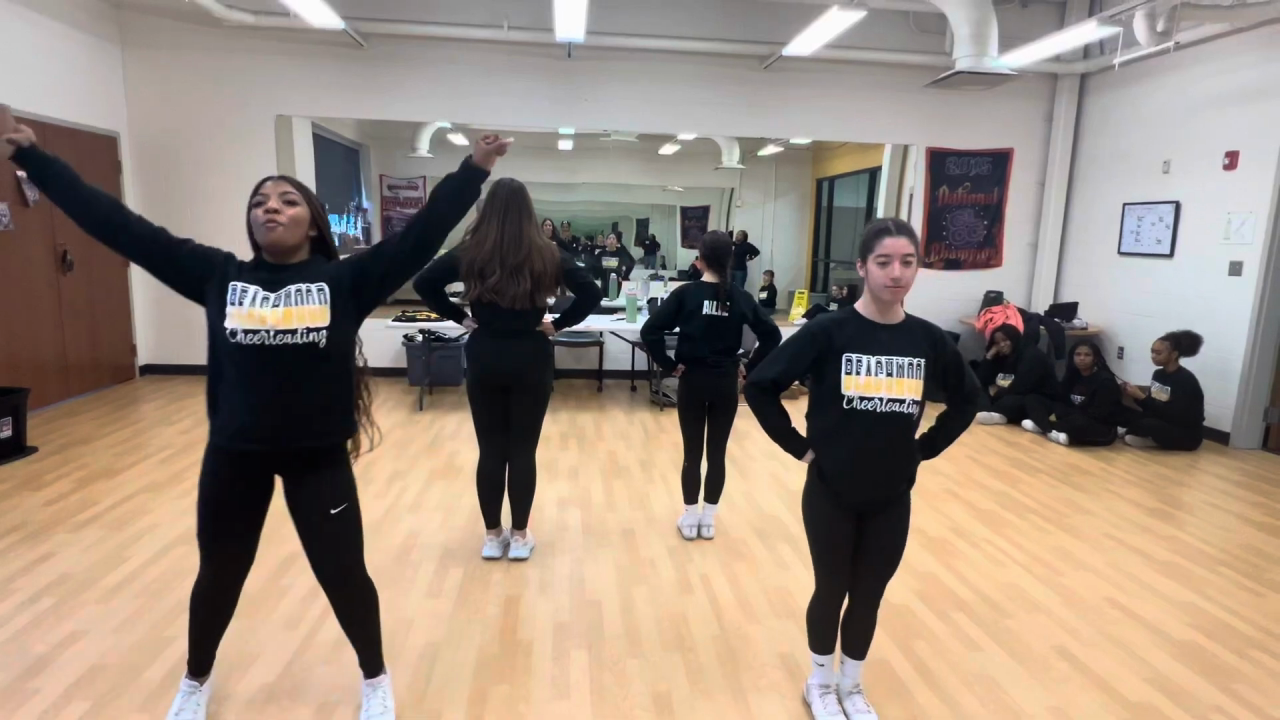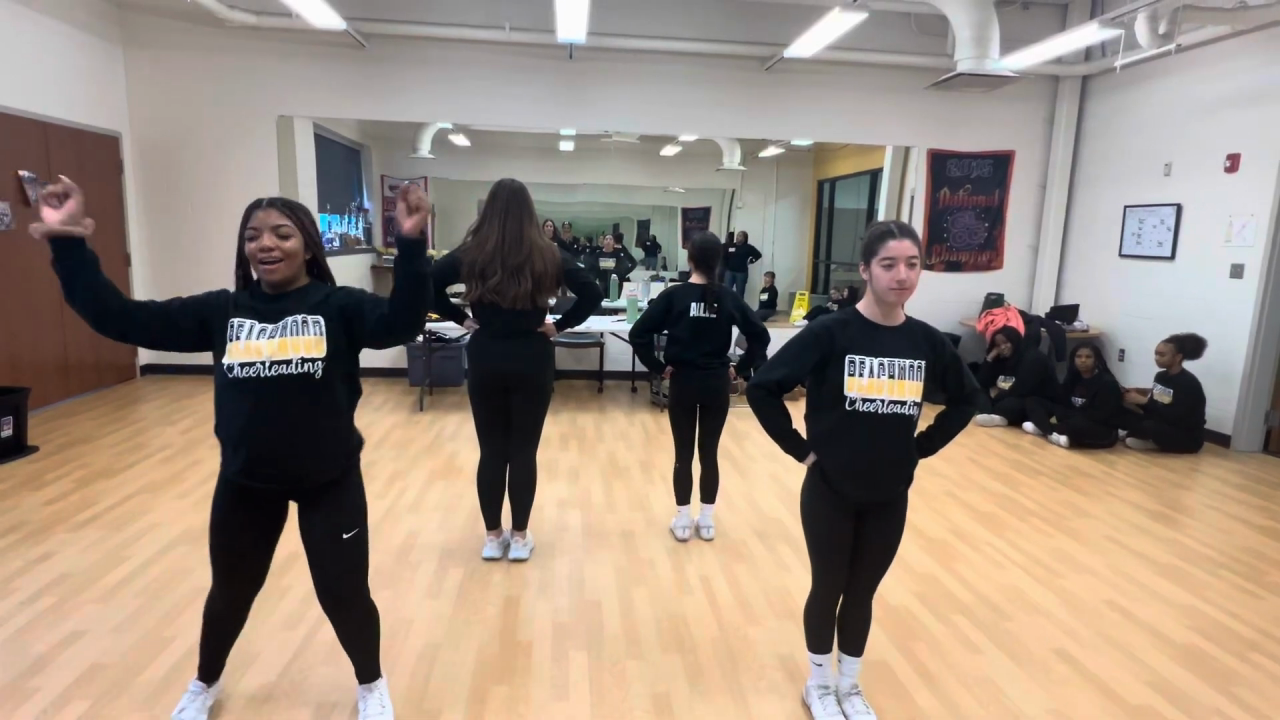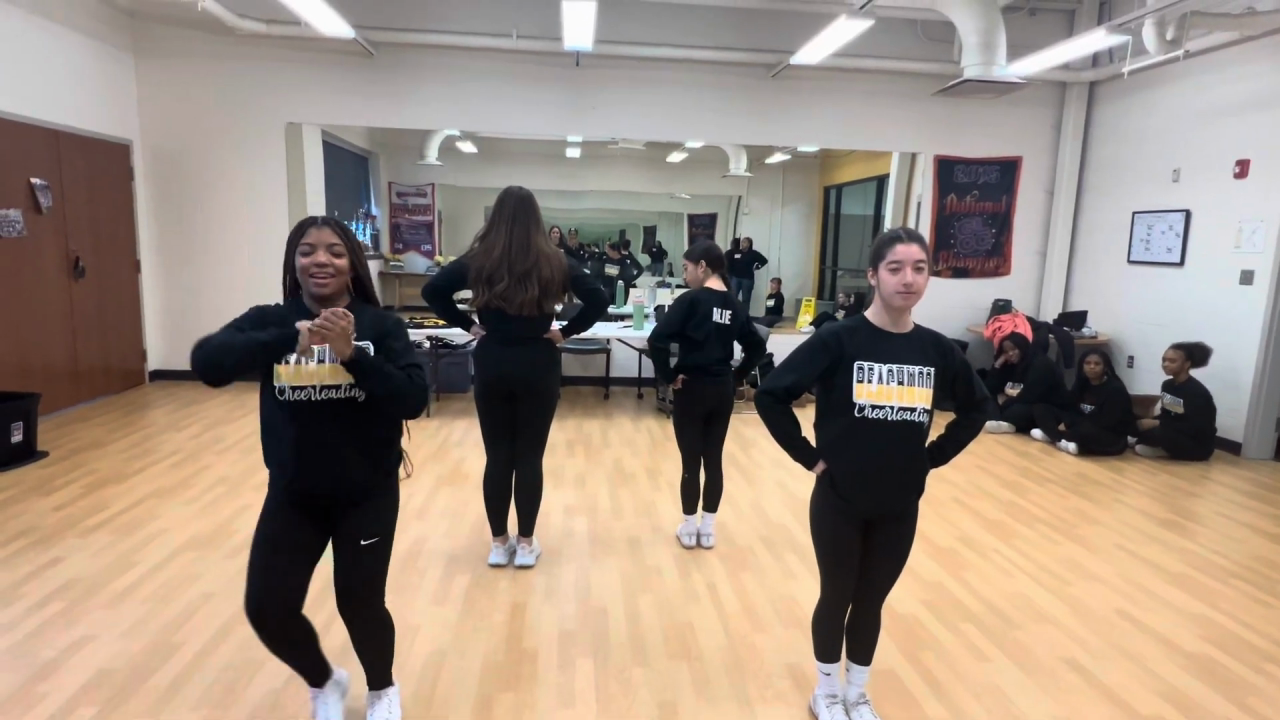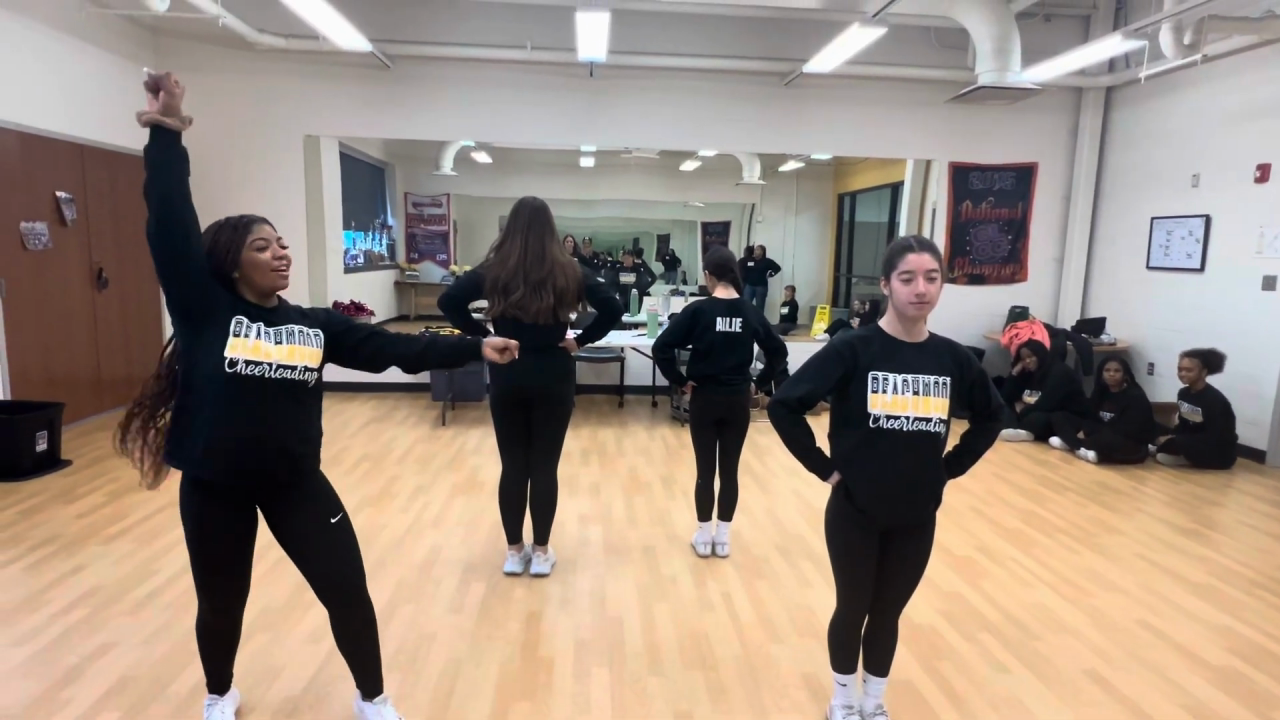
dt=0.7s
person 1, frame 1
left shoulder: (345, 281)
right shoulder: (217, 275)
left elbow: (420, 236)
right elbow: (122, 227)
left wrist: (473, 172)
left hip: (317, 455)
right hip: (233, 454)
left knee: (344, 574)
right knee: (219, 575)
person 1, frame 2
left shoulder: (340, 307)
right shoulder: (220, 311)
left elbow: (402, 322)
right elbow: (122, 319)
left wrist: (412, 243)
right wrist: (67, 243)
left hip: (330, 481)
right hip: (246, 481)
left knee: (346, 596)
right knee: (231, 592)
person 1, frame 3
left shoulder: (379, 328)
right shoulder: (268, 325)
left elbow: (412, 400)
right elbow: (207, 362)
left wrist: (351, 353)
right wrist: (290, 339)
left hip: (368, 494)
right hip: (293, 495)
left knee: (360, 604)
right knee: (266, 608)
person 1, frame 4
left shoulder: (317, 325)
right shoulder: (205, 310)
left elbow: (395, 348)
right elbow: (170, 226)
left wrist: (474, 347)
right wrist: (166, 135)
left hip: (297, 484)
right hip: (214, 486)
left knee: (347, 591)
right knee: (220, 604)
person 2, frame 1
left shoulder: (929, 339)
right shoulder: (827, 331)
left elbow: (967, 398)
right elbow: (759, 386)
left wrist: (925, 449)
right wrist: (799, 446)
left hip: (892, 497)
right hip: (831, 493)
left knee: (868, 595)
right knee: (831, 591)
person 2, frame 2
left shoulder: (928, 341)
right shoulder: (830, 332)
left elbow: (966, 399)
right elbow: (762, 388)
left wrist: (922, 447)
right wrist: (801, 448)
left hip: (889, 496)
right hip: (830, 491)
left knee: (863, 592)
right knee: (828, 588)
person 2, frame 3
left shoulder: (938, 349)
right shoulder: (838, 339)
left elbow: (976, 408)
right elbow: (770, 395)
left wrist: (933, 457)
right wrist: (810, 455)
left hip: (900, 505)
right hip: (839, 501)
left knee: (871, 601)
right knee: (836, 597)
person 2, frame 4
left shoulder: (953, 357)
right shoulder: (852, 349)
left elbow: (990, 417)
right elbow: (783, 406)
left wrist: (949, 468)
right wrist: (824, 467)
left hip: (917, 517)
right hip: (855, 512)
left knee: (888, 612)
right knee: (853, 609)
person 3, frame 1
left shoulder: (470, 253)
right shoulder: (546, 256)
left elbow: (424, 283)
right elbow: (591, 293)
left wrist: (461, 317)
right wrist: (559, 323)
left hip: (484, 359)
right hip: (530, 360)
left knee: (490, 450)
right knee: (523, 451)
left ankle: (493, 535)
right ankle: (519, 536)
person 3, frame 2
left shoulder: (472, 254)
right shoulder: (548, 256)
left elbow: (427, 285)
right elbow: (593, 294)
left wrist: (462, 319)
right wrist: (561, 325)
left hip: (485, 360)
right hip: (532, 361)
left knee: (491, 451)
right knee: (524, 452)
left ankle: (493, 536)
right ankle: (520, 536)
person 3, frame 3
left shoulder: (478, 261)
right shoulder: (553, 263)
left elbow: (432, 291)
right elbow: (598, 300)
left wrist: (468, 325)
right wrist: (566, 331)
left hip: (491, 365)
right hip: (537, 367)
left knee: (497, 457)
right knee: (529, 458)
left ankle: (499, 543)
right ankle: (525, 543)
person 3, frame 4
left shoulder: (493, 271)
right shoulder: (568, 272)
left elbow: (448, 301)
right elbow: (613, 308)
left wrist: (483, 334)
right wrist: (581, 339)
left hip: (507, 375)
right hip: (553, 375)
left knee: (513, 465)
right knee: (545, 466)
left ankle: (514, 550)
right ankle: (541, 552)
person 4, frame 1
left shoulder: (686, 294)
right shoulder: (741, 298)
left elbow: (650, 331)
right elbow: (772, 335)
left wrist: (669, 365)
right wrist: (750, 367)
left hip: (692, 380)
right hip: (726, 382)
left knee: (692, 452)
right knee: (717, 452)
left ankle: (690, 518)
right ankle: (708, 519)
person 4, frame 2
left shoulder: (674, 296)
right shoulder: (729, 298)
left elbow: (638, 334)
right elbow: (760, 336)
left wrist: (658, 367)
right wrist: (739, 368)
left hip: (683, 382)
right hip: (717, 383)
left knee: (684, 453)
right knee: (710, 453)
left ankle: (683, 520)
right ankle: (707, 520)
person 4, frame 3
left shoulder: (692, 300)
right shoulder: (734, 305)
left elbow: (658, 339)
right elbow: (757, 347)
left wrist: (667, 375)
right wrist: (736, 376)
left hip: (691, 389)
right hip: (723, 391)
left knee: (691, 462)
right knee: (713, 461)
left ankle: (689, 528)
right ankle: (707, 528)
person 4, frame 4
left shoulder: (698, 311)
right shoulder: (750, 312)
left elbow: (661, 348)
right elbow: (778, 351)
left wrist: (680, 381)
right wrist: (759, 382)
left hip: (704, 398)
right hip: (739, 400)
left knee: (706, 470)
right knee: (730, 470)
left ankle: (704, 536)
right ankle: (723, 536)
